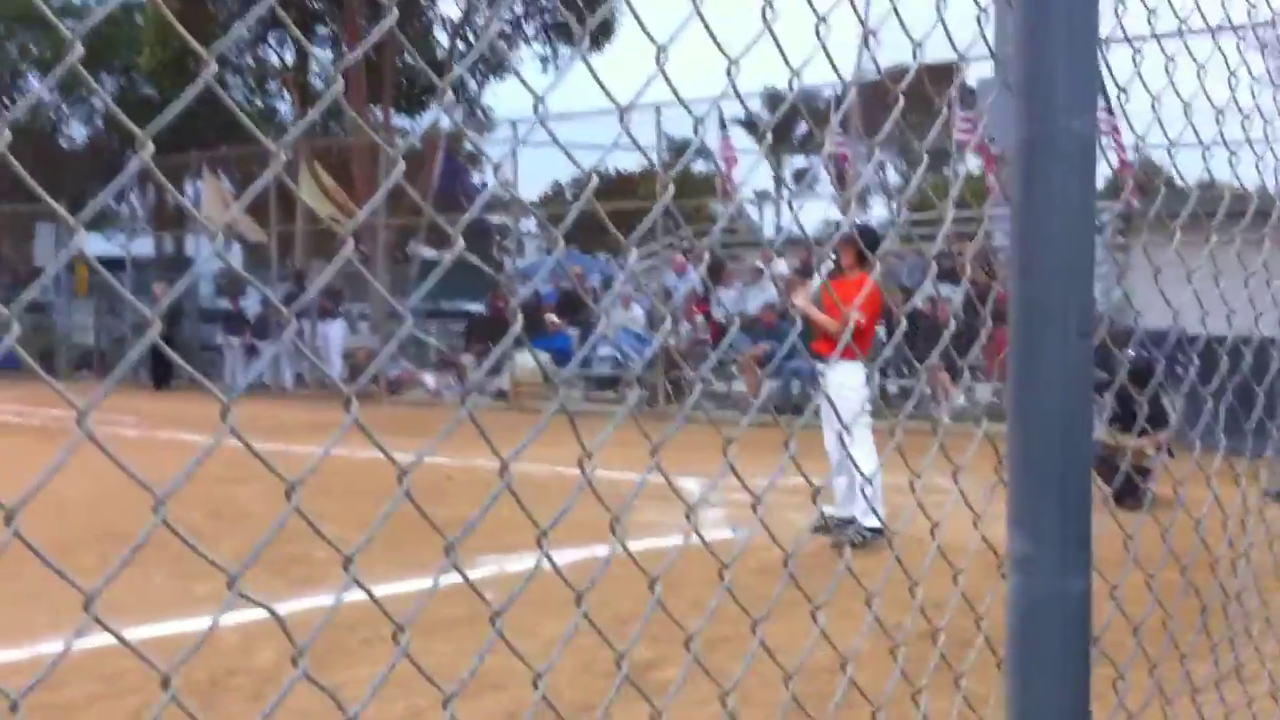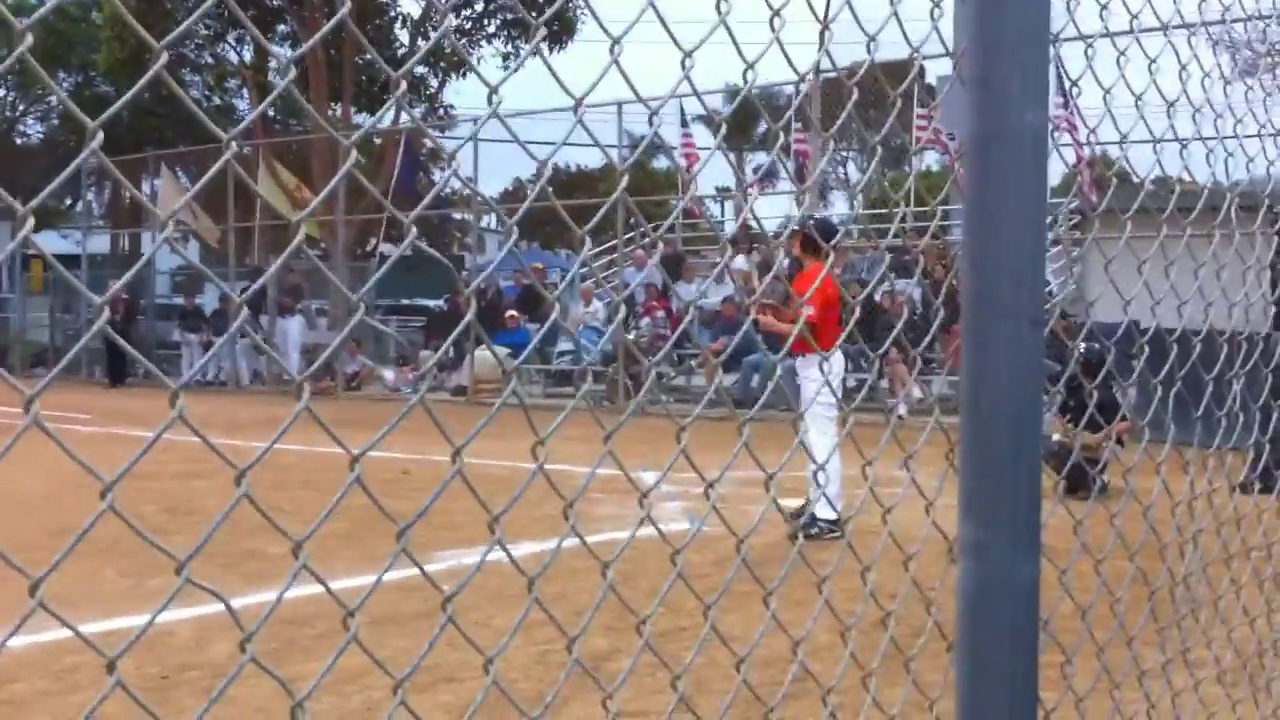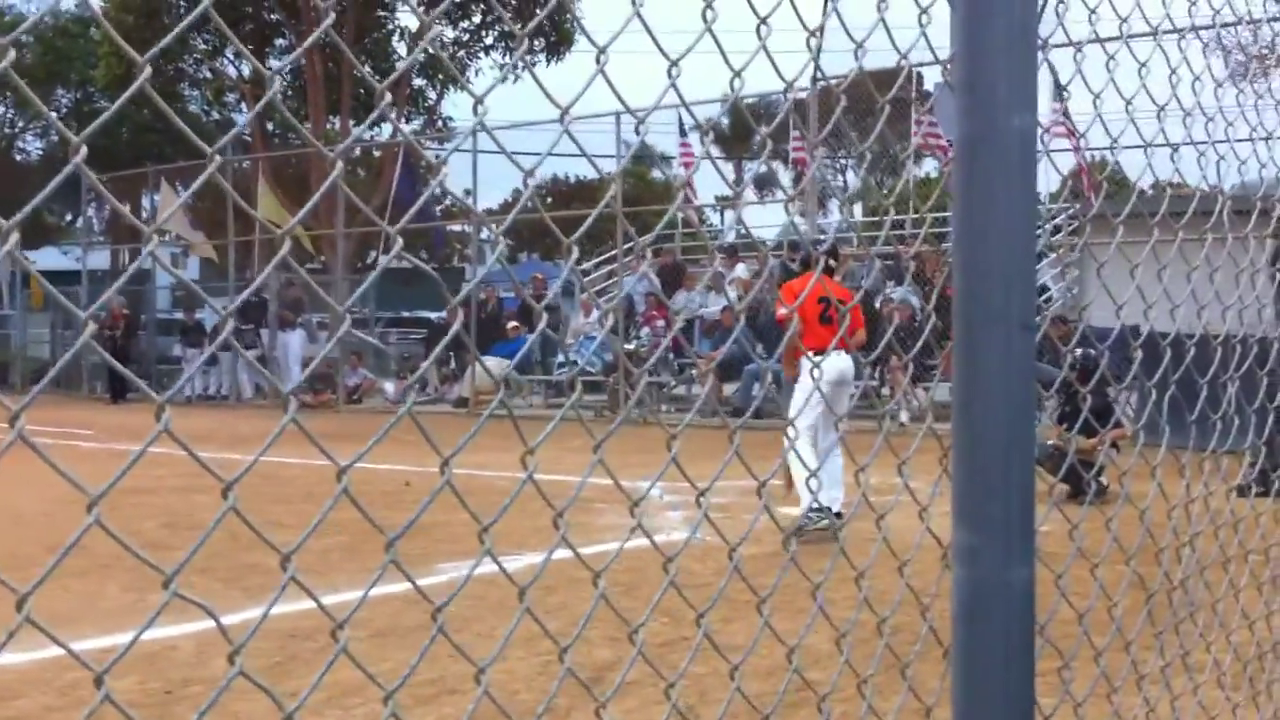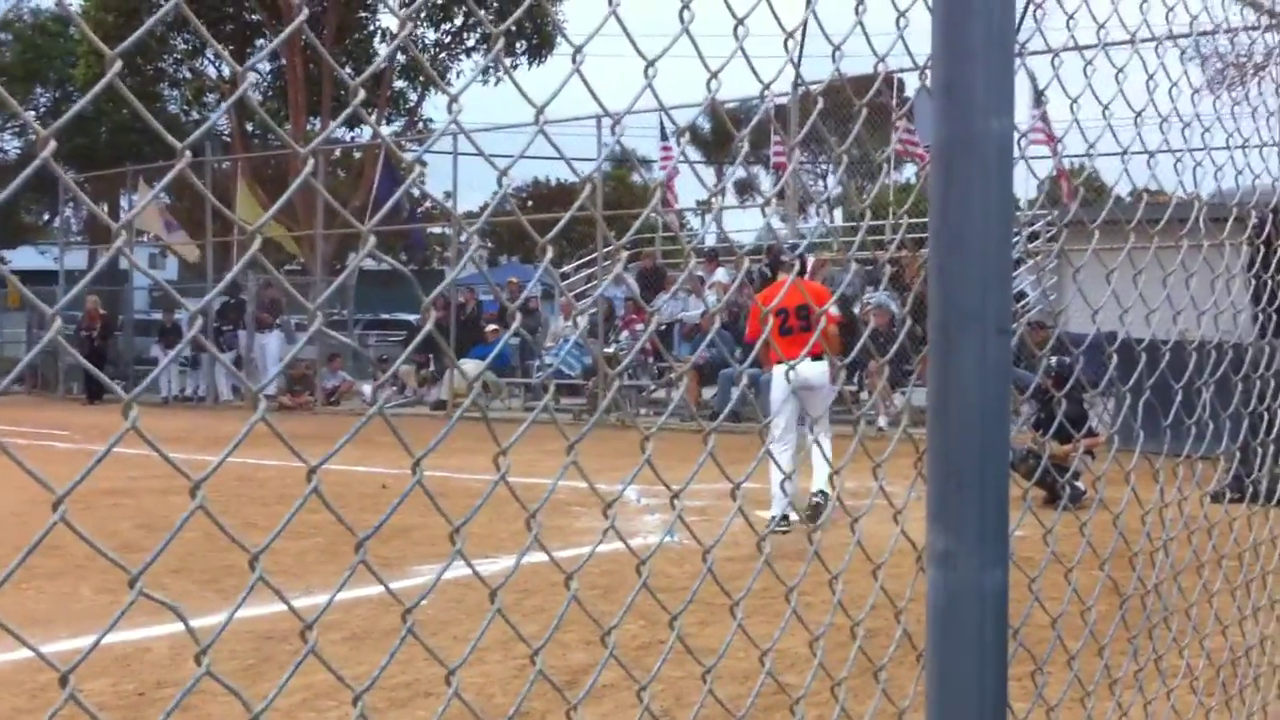
dt=0.5s
person 1, frame 1
left shoulder: (866, 287)
right shoulder: (834, 283)
left elbow: (840, 330)
right elbow: (822, 327)
left wrist: (807, 307)
right wrist: (805, 305)
left hip: (848, 371)
right hip: (829, 368)
left knee: (858, 446)
right knee: (836, 447)
left ankle: (870, 524)
right ankle: (844, 513)
person 1, frame 2
left shoulder: (809, 278)
right shoulder: (821, 274)
left elbow: (806, 331)
left wrist: (771, 324)
right wrist: (779, 311)
left hip: (818, 362)
right hip: (822, 360)
left knee: (822, 437)
right knee: (814, 434)
left ankle: (827, 518)
right ankle: (817, 501)
person 1, frame 3
left shoulder: (794, 287)
right shoulder: (843, 291)
left elbow: (795, 328)
right elbow: (860, 337)
left wrist: (790, 364)
left hip: (815, 364)
right hip: (844, 363)
left knee: (797, 436)
right knee: (830, 439)
left ankle: (814, 508)
right ankle: (831, 508)
person 1, frame 4
left shoulder: (763, 299)
right shoulder: (818, 291)
left elbow: (758, 343)
right elbow: (831, 332)
right wrist: (835, 364)
left hip: (784, 372)
right hip: (817, 368)
left knee: (782, 443)
right knee: (821, 433)
left ankle: (779, 514)
right ankle: (820, 491)
